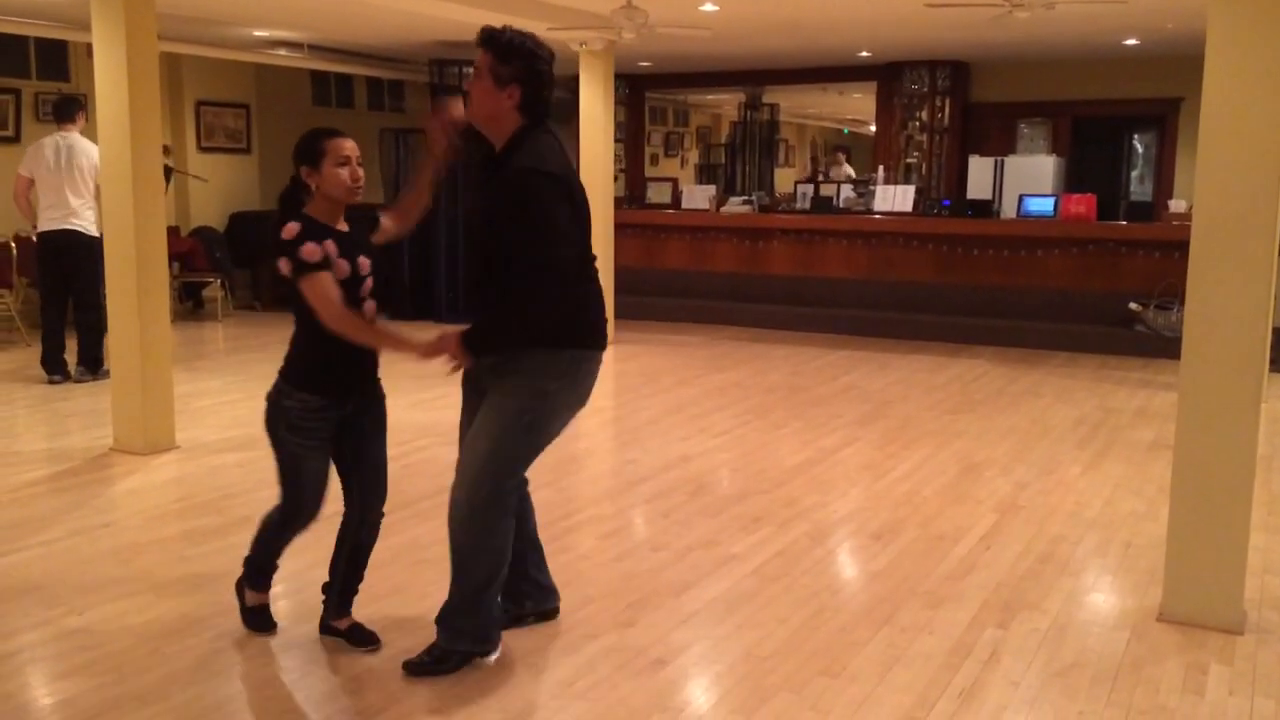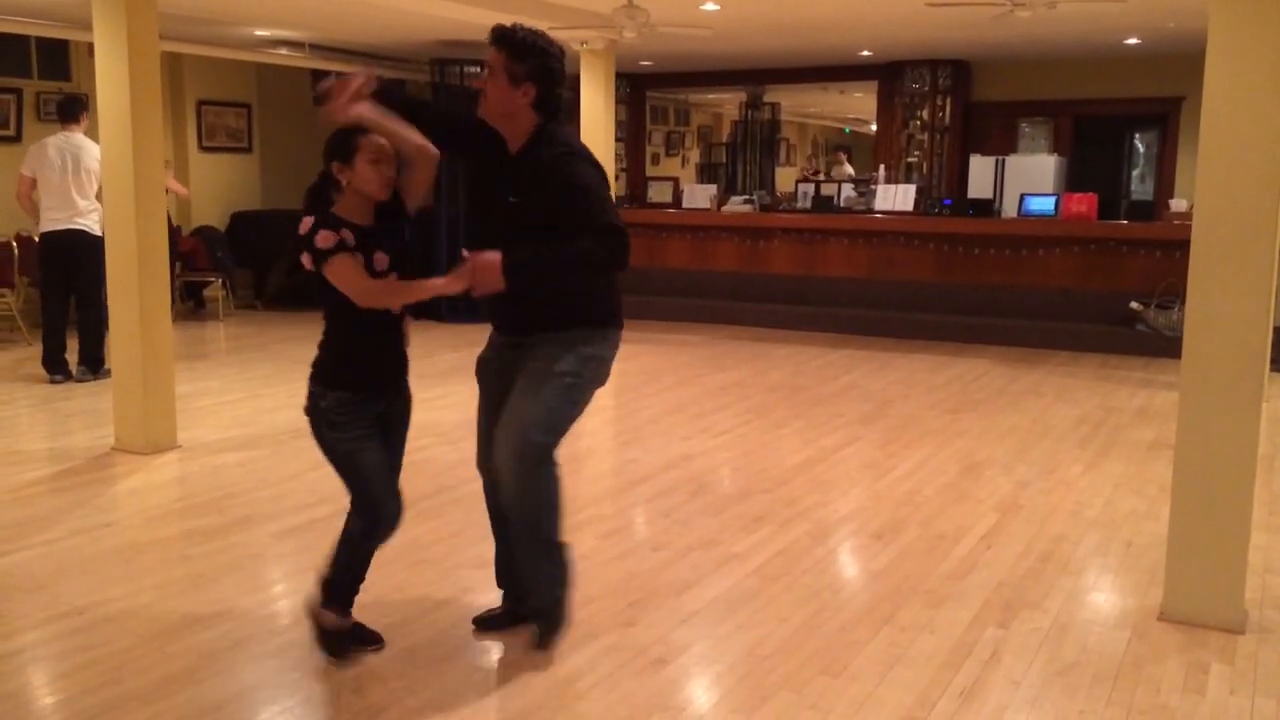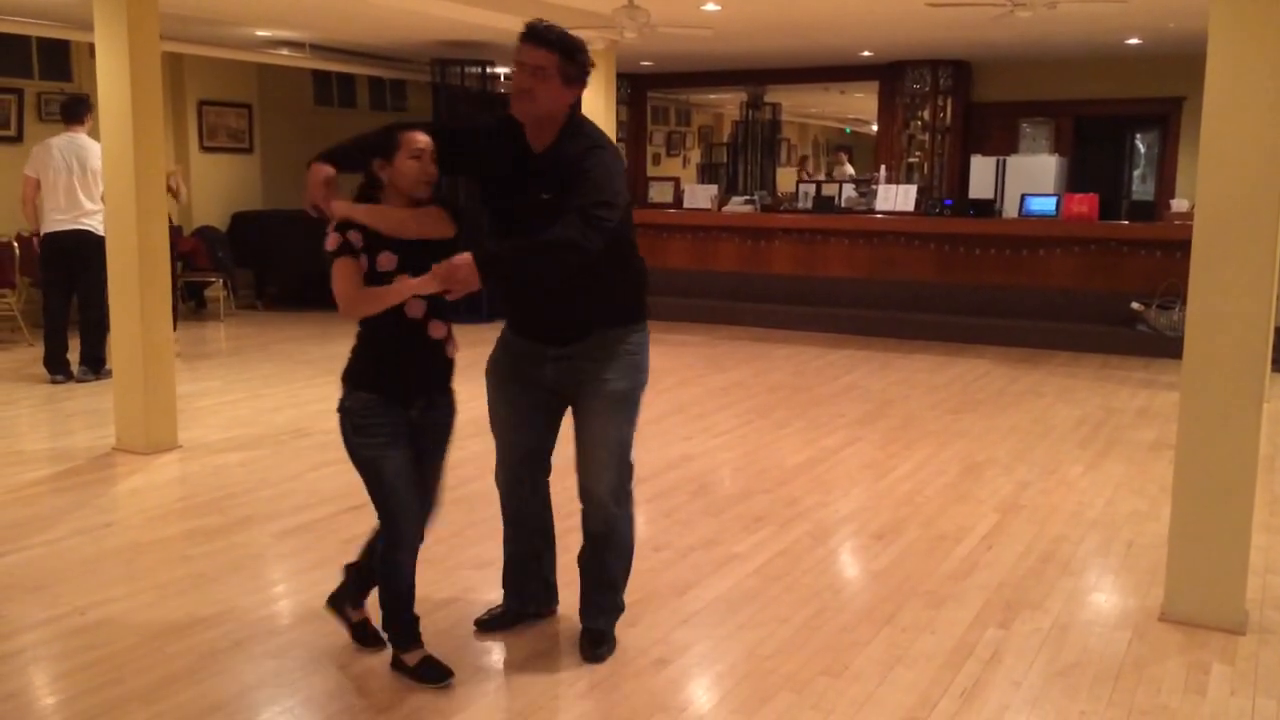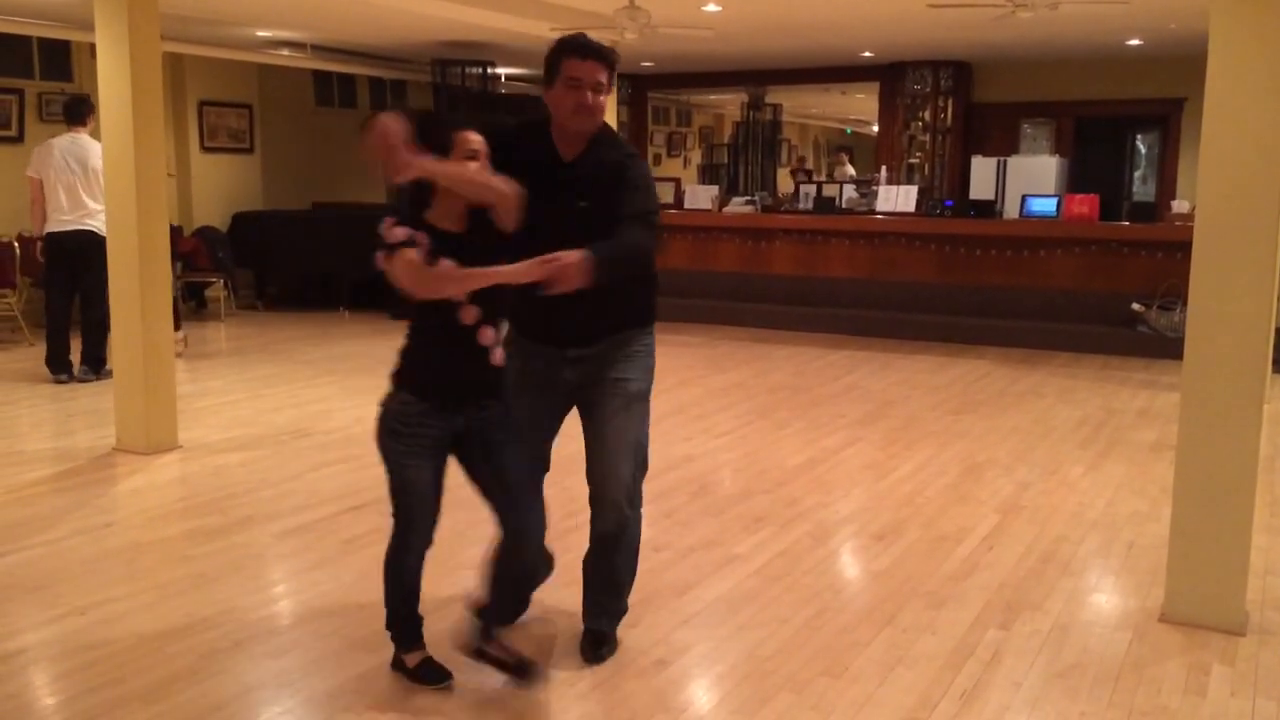
dt=0.2s
person 1, frame 1
left shoulder: (534, 175)
right shoulder: (509, 154)
left elbow: (554, 287)
left wrist: (467, 339)
left hip: (554, 355)
right hip: (506, 349)
left knee: (478, 483)
right knee: (489, 476)
left ankle: (466, 631)
right ankle: (531, 593)
person 1, frame 2
left shoulder: (565, 164)
right shoulder: (489, 142)
left elbow: (609, 249)
right elbow: (433, 122)
left wrist: (514, 266)
left hip: (573, 337)
right hip: (513, 335)
left knee: (515, 454)
right knee: (498, 463)
left ankle: (542, 582)
right ankle: (526, 592)
person 1, frame 3
left shoulder: (594, 157)
right shoulder: (495, 142)
left elbow: (580, 239)
left wrist: (485, 267)
right wrist: (335, 161)
left hip: (607, 344)
right hip: (528, 341)
left knee: (602, 486)
right knee: (516, 473)
left ankle: (601, 615)
right ankle: (527, 593)
person 1, frame 4
left shoulder: (622, 170)
right shoulder: (517, 150)
left elbow: (634, 236)
left wrist: (589, 261)
right wrist: (407, 145)
left hip: (618, 343)
right hip: (537, 341)
left knee: (617, 484)
right knee: (517, 472)
left ankle: (604, 616)
person 2, frame 1
left shoulder: (352, 228)
right shoulder: (300, 235)
left elbow: (406, 216)
right elbow: (340, 321)
left wrist: (435, 154)
right wrist: (419, 344)
left hip: (362, 395)
right hip: (307, 399)
left knee: (369, 507)
right knee: (300, 509)
left ankle: (338, 612)
right ankle: (253, 583)
person 2, frame 2
left shoulder: (391, 217)
right shoulder: (323, 229)
left elbow: (425, 157)
right elbow: (368, 294)
left wrist: (369, 115)
right wrist: (454, 283)
left hip: (390, 389)
right hip: (341, 398)
left knee: (375, 505)
right knee: (381, 509)
left ankle: (341, 608)
right ankle: (328, 608)
person 2, frame 3
left shoulder: (437, 223)
right shoulder: (351, 233)
right elbow: (351, 301)
right wrist: (419, 283)
left hip: (433, 398)
right hip: (373, 403)
left knee: (411, 518)
right knee: (401, 521)
left ankle: (351, 594)
right ankle: (406, 644)
person 2, frame 4
left shoulder: (491, 223)
right shoulder: (405, 235)
right elbow: (426, 282)
right wrist: (512, 270)
left hip: (485, 407)
right hip: (420, 410)
left knee: (527, 528)
right knee: (415, 531)
left ankle: (491, 631)
right ankle: (406, 645)
person 3, frame 1
left shoulder: (36, 150)
right shoulder: (92, 151)
left elbow: (20, 195)
left hip: (48, 235)
right hip: (84, 234)
left knee: (52, 304)
right knee: (89, 304)
left ankle: (55, 368)
right ankle: (88, 366)
person 3, frame 2
left shoulder: (39, 150)
right shoulder: (95, 151)
left elbow: (23, 195)
right elbow: (106, 197)
left hip: (50, 235)
right hip: (87, 234)
left knee: (53, 304)
right knee: (90, 303)
left ankle: (56, 367)
right ankle: (89, 365)
person 3, frame 3
left shoulder: (42, 151)
right shoulder: (99, 151)
left elbow: (28, 199)
left wrist: (36, 232)
left hip: (53, 235)
right hip: (90, 234)
left knee: (55, 304)
right knee: (93, 303)
left ankle: (57, 367)
right ankle: (91, 365)
person 3, frame 4
left shoulder: (44, 151)
right shoulder: (101, 152)
left elbow: (36, 201)
left wrist: (39, 236)
left hip: (56, 235)
right hip: (92, 234)
left knee: (57, 304)
right knee: (94, 303)
left ankle: (60, 367)
right ankle: (91, 365)
